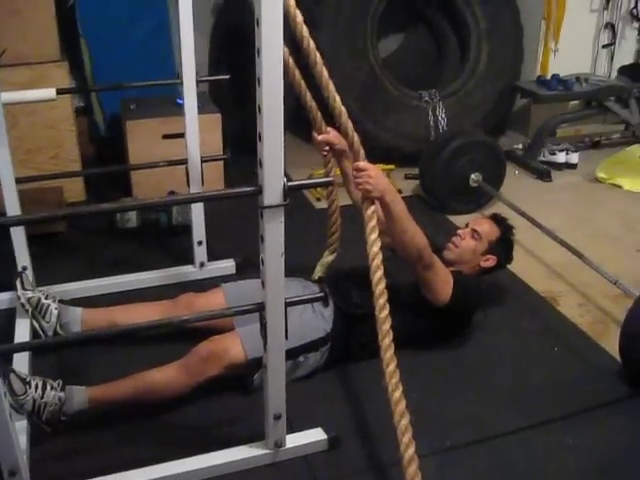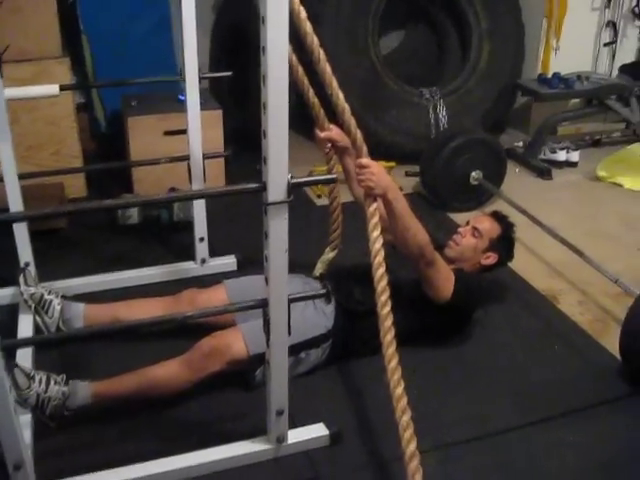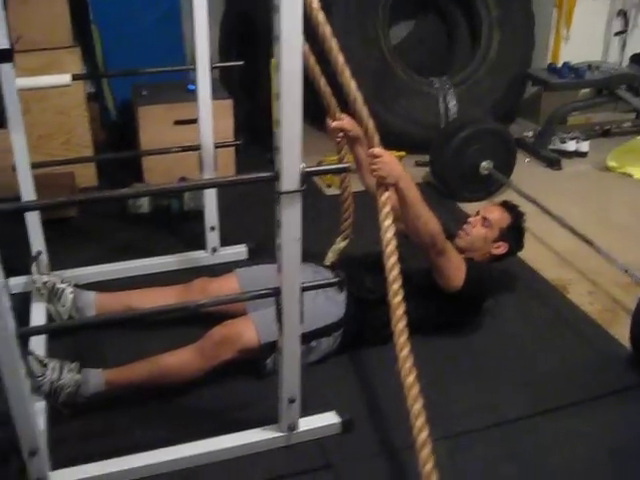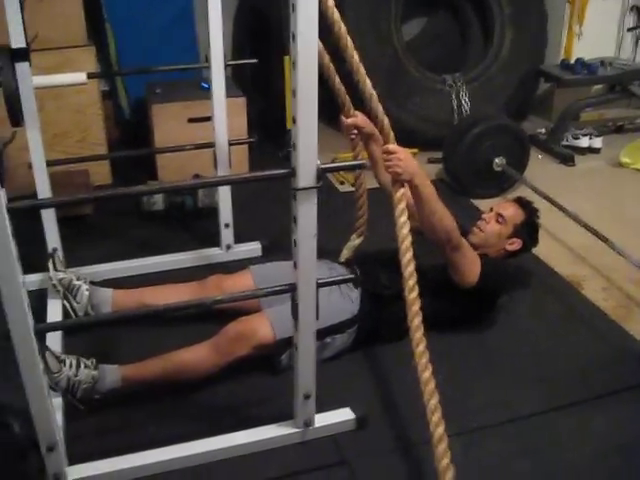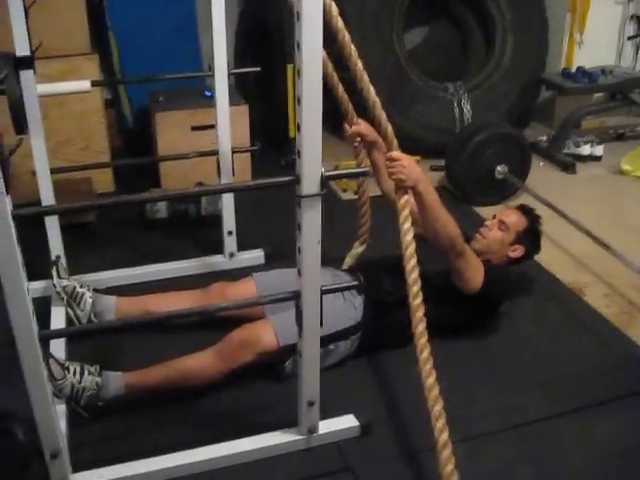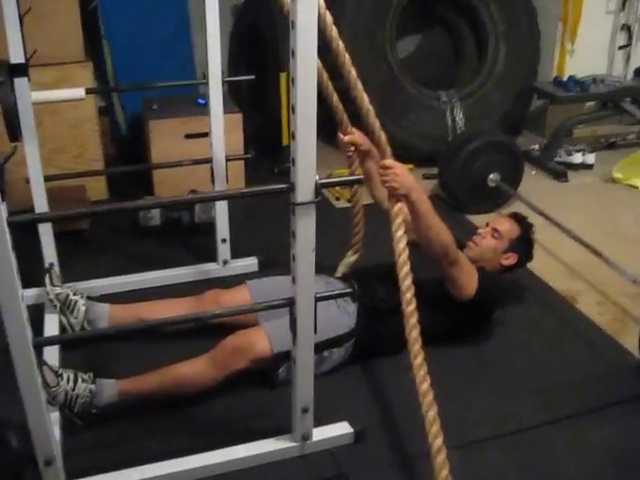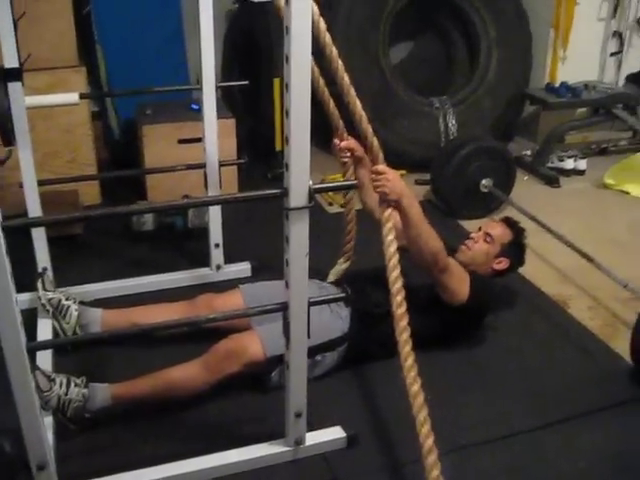
dt=0.1s
person 1, frame 1
left shoulder: (459, 296)
right shoulder: (434, 263)
left elbow: (418, 258)
right elbow: (375, 219)
left wrist: (389, 193)
right wrist: (343, 156)
left hip: (332, 328)
right hip: (316, 291)
left knee: (211, 357)
right knee: (189, 304)
left ankle: (65, 400)
right ankle: (65, 320)
person 1, frame 2
left shoulder: (459, 293)
right shoulder: (434, 260)
left elbow: (421, 256)
right elbow: (377, 215)
left wrist: (391, 191)
right wrist: (345, 153)
left hip: (333, 324)
right hip: (318, 288)
left knee: (212, 353)
right knee: (190, 301)
left ankle: (69, 395)
right ankle: (68, 316)
person 1, frame 3
left shoulder: (469, 282)
right shoulder: (444, 251)
left elbow: (434, 245)
right elbow: (387, 203)
left wrist: (403, 180)
right wrist: (358, 142)
left hip: (343, 314)
right hip: (327, 277)
left knee: (223, 341)
right knee: (201, 289)
left ankle: (83, 382)
right ankle: (81, 304)
person 1, frame 4
left shoulder: (484, 278)
right shoulder: (458, 249)
left elbow: (449, 240)
right elbow: (400, 197)
left wrist: (418, 177)
right wrist: (372, 139)
left hip: (358, 309)
right hip: (343, 273)
left knee: (238, 337)
right knee: (217, 286)
left ankle: (100, 379)
right ankle: (97, 301)
person 1, frame 5
left shoulder: (488, 284)
right shoulder: (461, 252)
left elbow: (452, 248)
right elbow: (402, 204)
left wrist: (422, 183)
right wrist: (374, 146)
left hip: (361, 317)
right hip: (345, 281)
left knee: (242, 345)
right knee: (220, 293)
left ankle: (103, 386)
right ankle: (100, 308)
person 1, frame 6
left shoulder: (481, 291)
right shoulder: (456, 260)
left elbow: (446, 255)
right elbow: (394, 211)
left wrist: (415, 192)
right wrist: (368, 155)
left hip: (355, 323)
right hip: (340, 288)
left knee: (235, 351)
right knee: (214, 300)
left ankle: (97, 393)
right ankle: (94, 316)
person 1, frame 7
left shoulder: (473, 294)
right shoulder: (447, 260)
left elbow: (434, 264)
right elbow: (383, 217)
left wrist: (406, 198)
right wrist: (362, 164)
left hip: (348, 327)
right hip: (330, 293)
left knee: (229, 354)
right knee: (206, 305)
left ankle: (89, 398)
right ankle: (85, 320)
